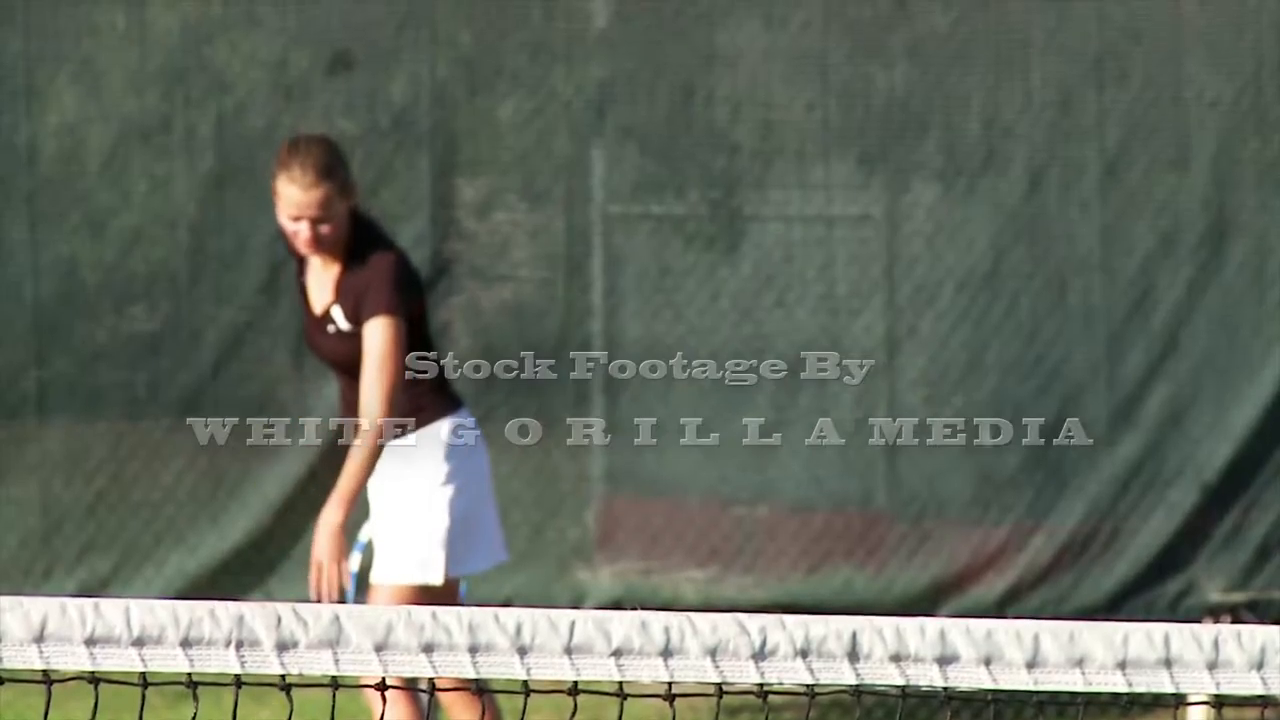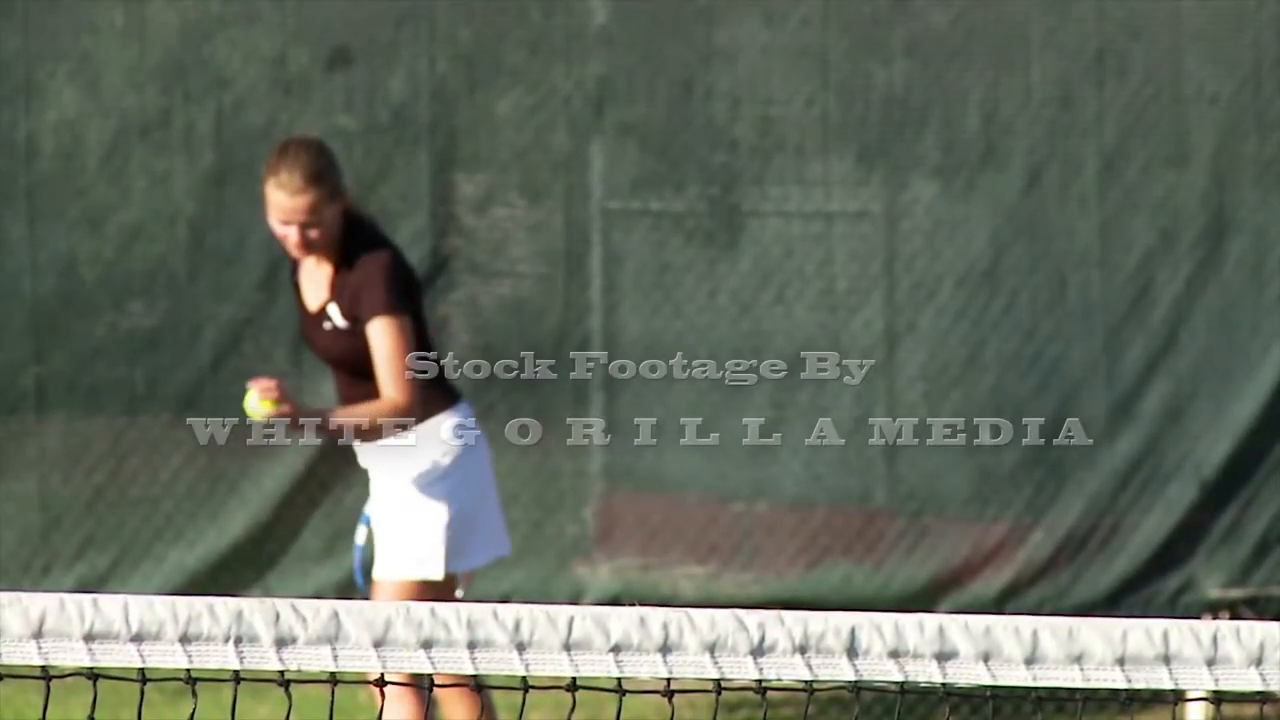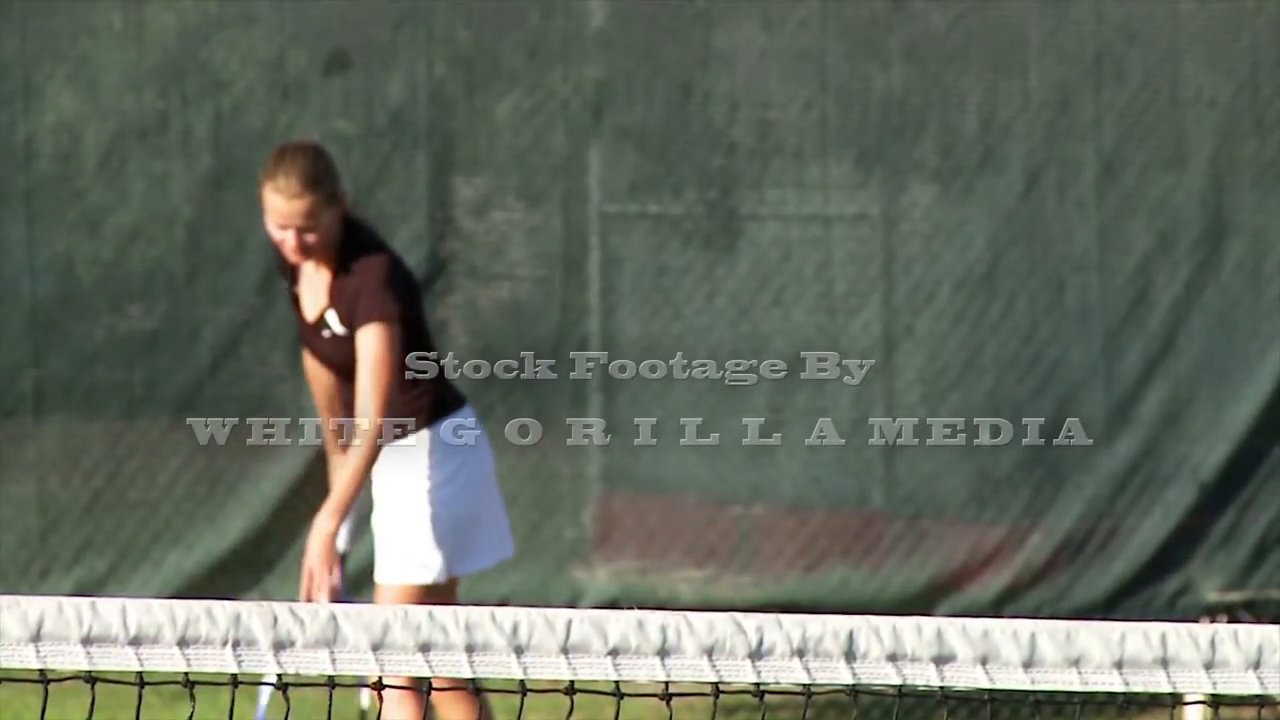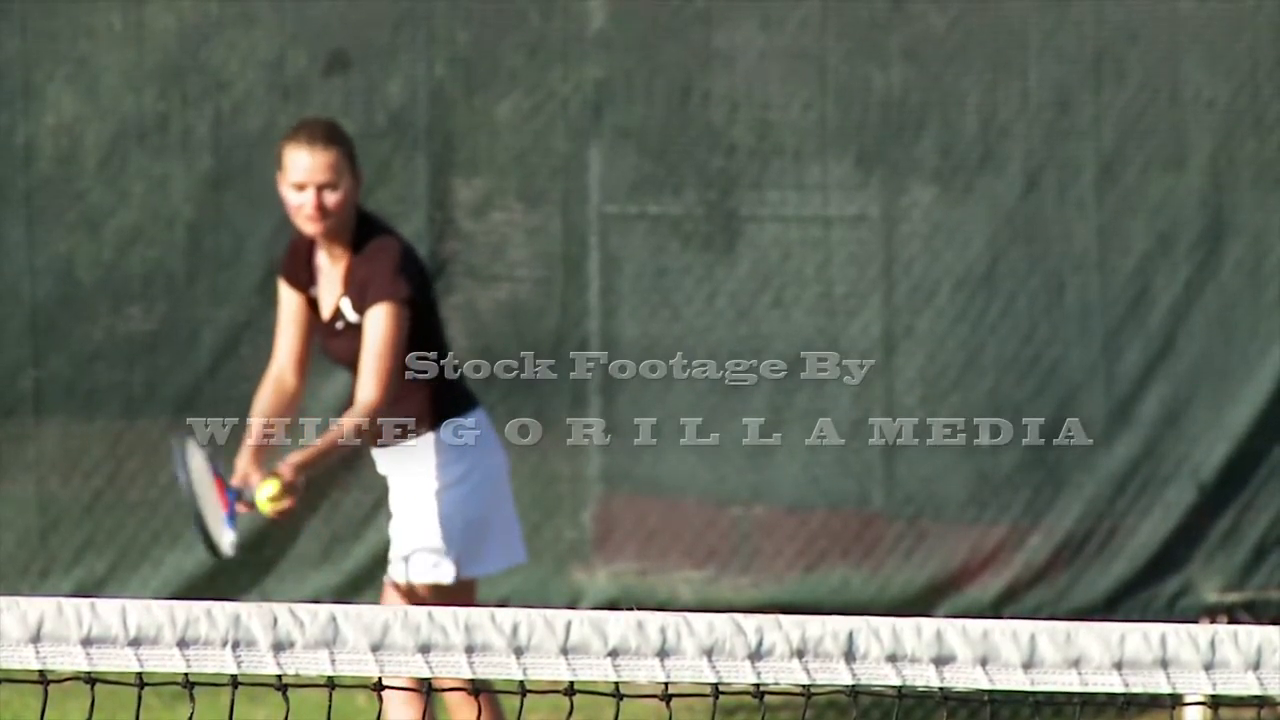
dt=0.7s
person 1, frame 1
left shoulder: (382, 272)
right shoulder: (305, 247)
left elbow: (376, 417)
left wrist: (332, 517)
left hip: (431, 455)
right hip: (393, 460)
person 1, frame 2
left shoulder: (375, 270)
right shoulder: (305, 244)
left elbow: (401, 403)
left wrist: (310, 419)
left hip: (430, 447)
right hip: (391, 454)
person 1, frame 3
left shoulder: (374, 277)
right shoulder: (295, 258)
left elbow: (371, 423)
left wrist: (325, 526)
right wrist: (334, 458)
left hip: (434, 452)
right hip: (395, 457)
person 1, frame 4
left shoulder: (385, 263)
right shoulder: (300, 257)
left elbow: (371, 405)
right elbow: (285, 373)
left wrist: (303, 462)
right wrist: (251, 453)
left hip: (445, 455)
right hip: (411, 459)
